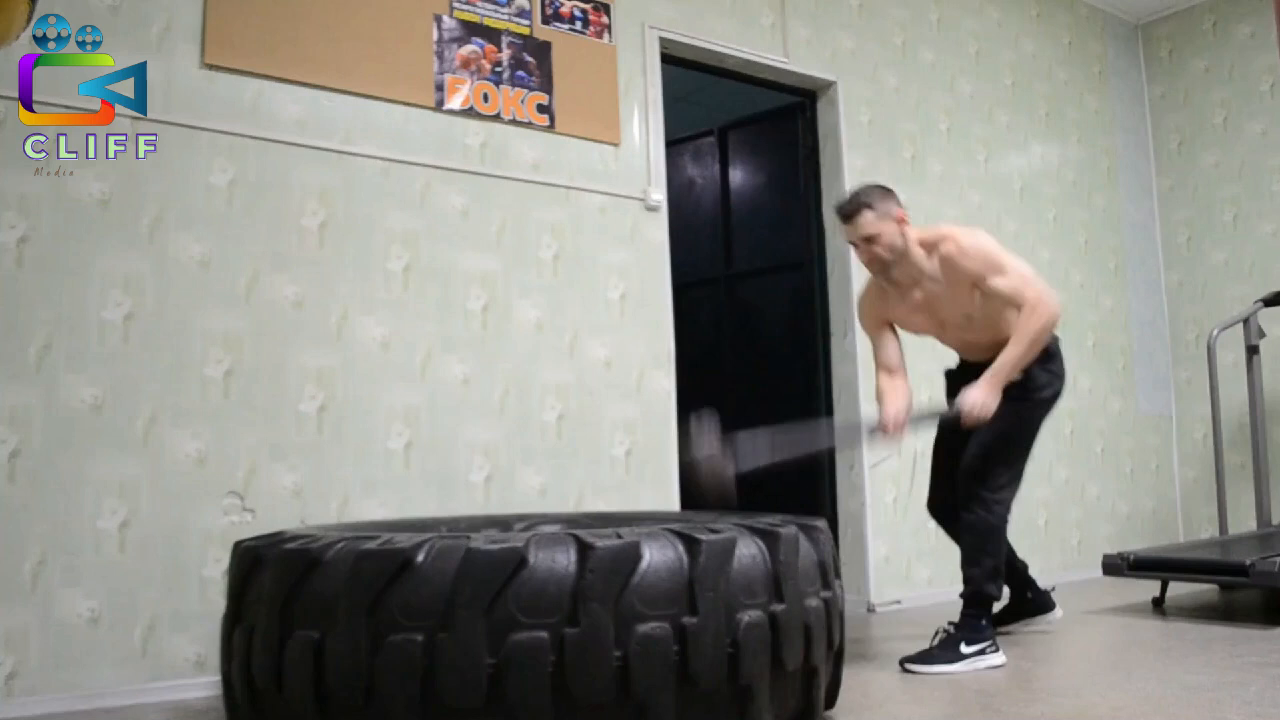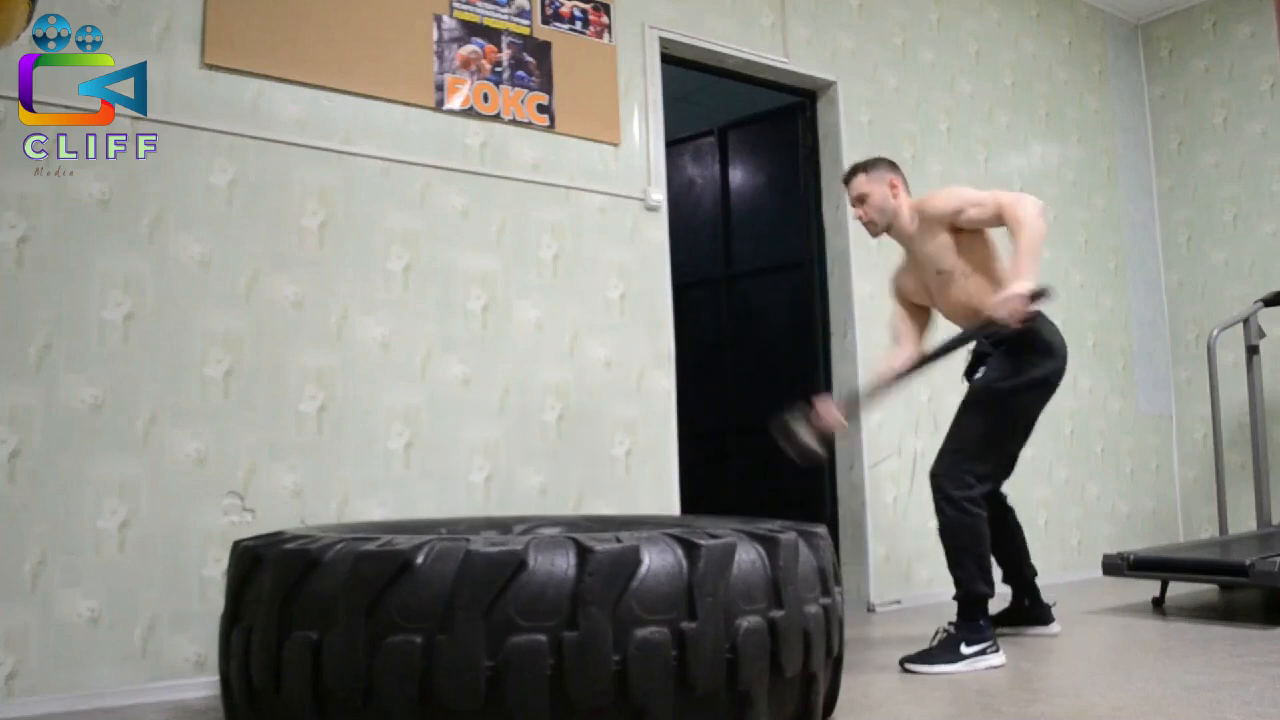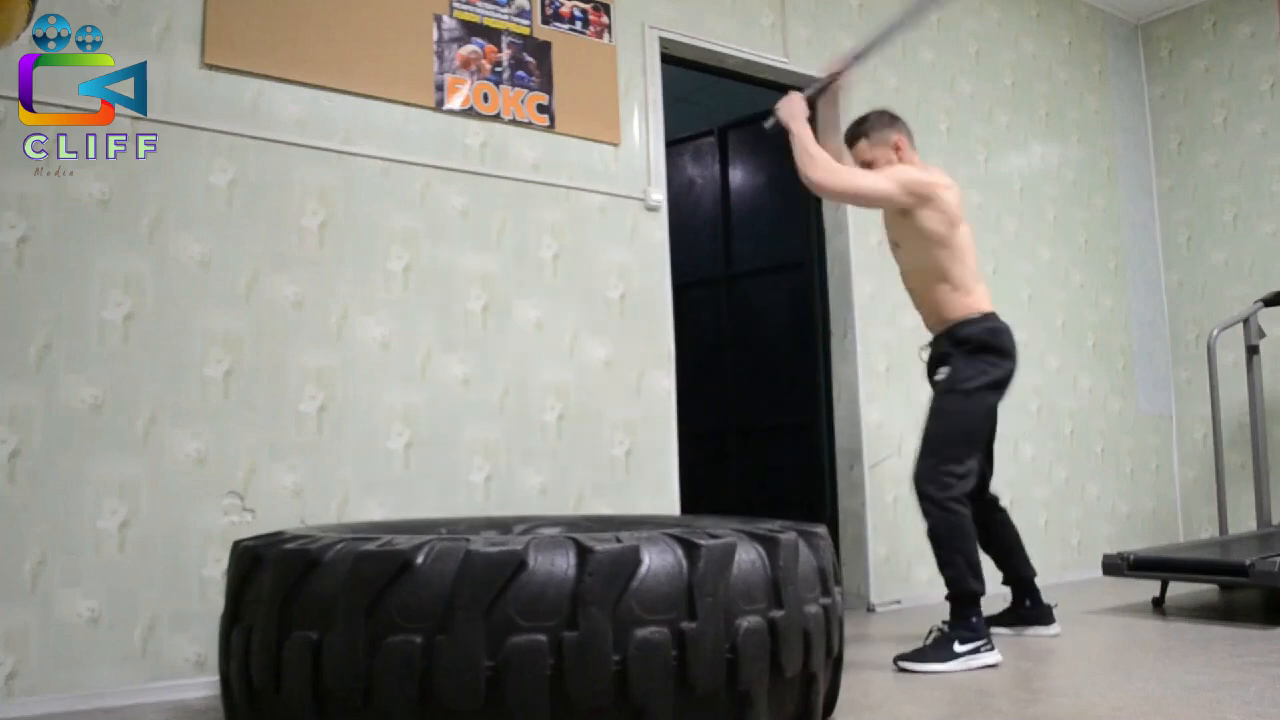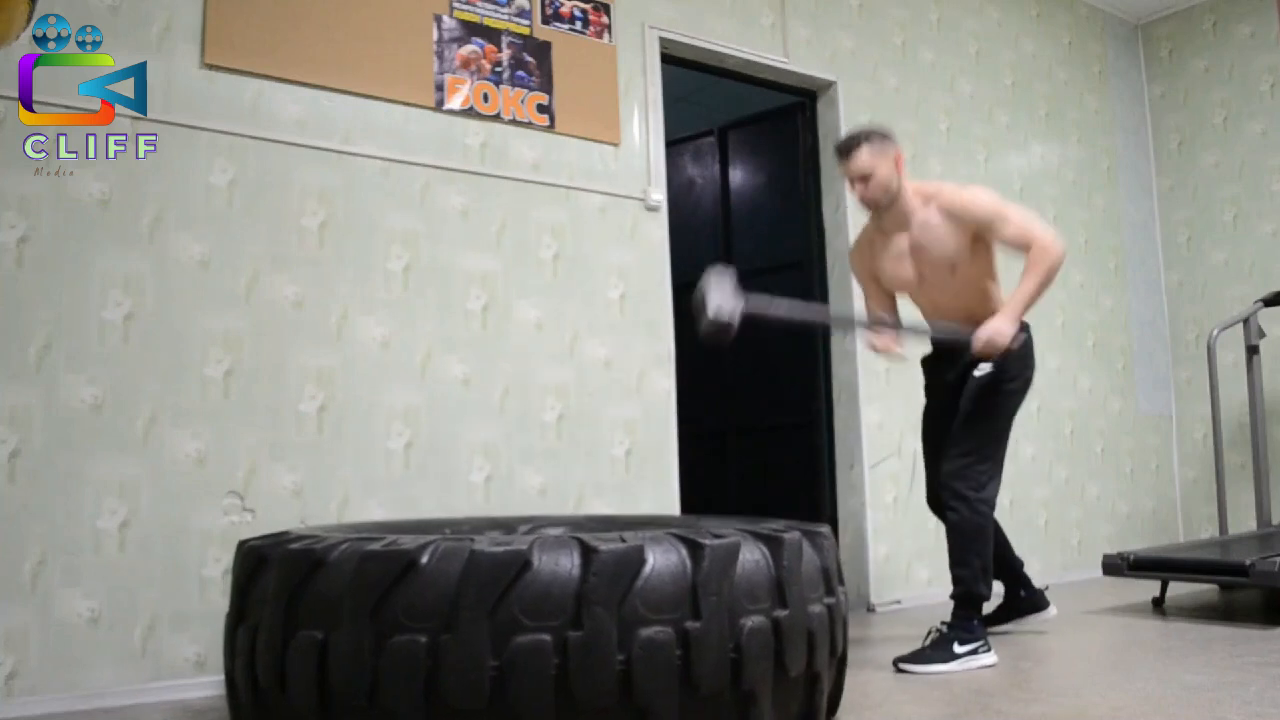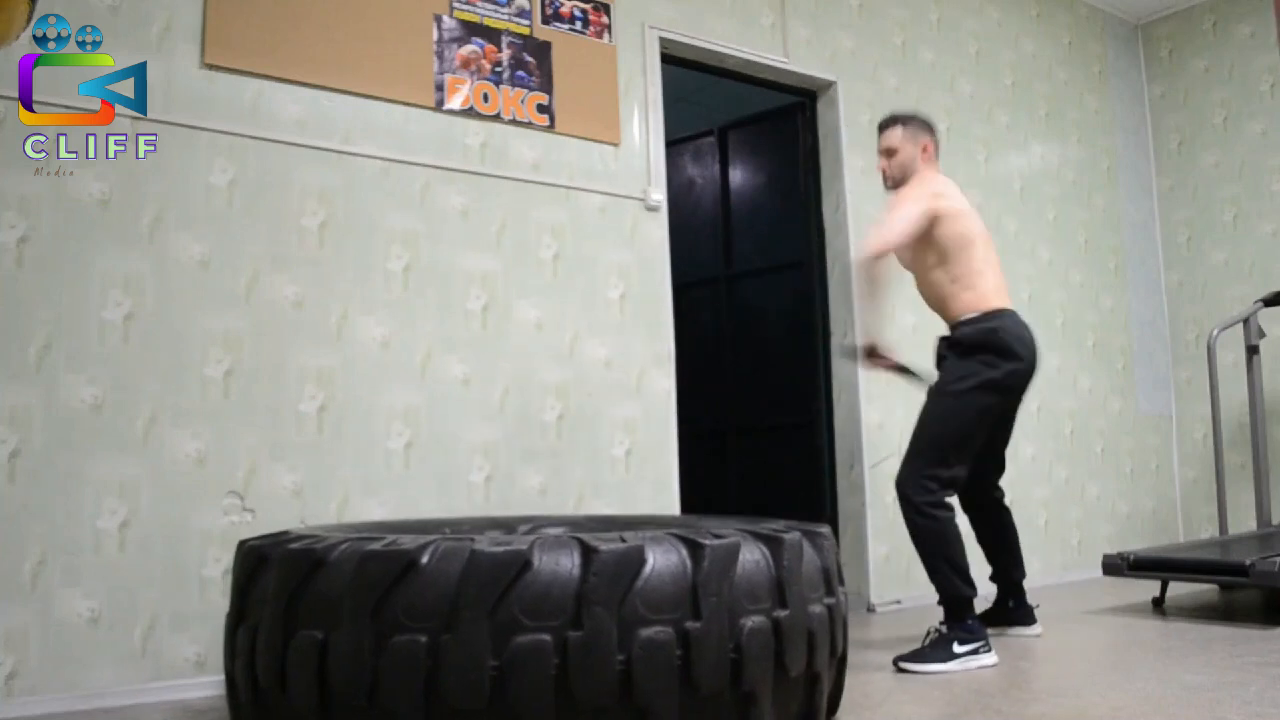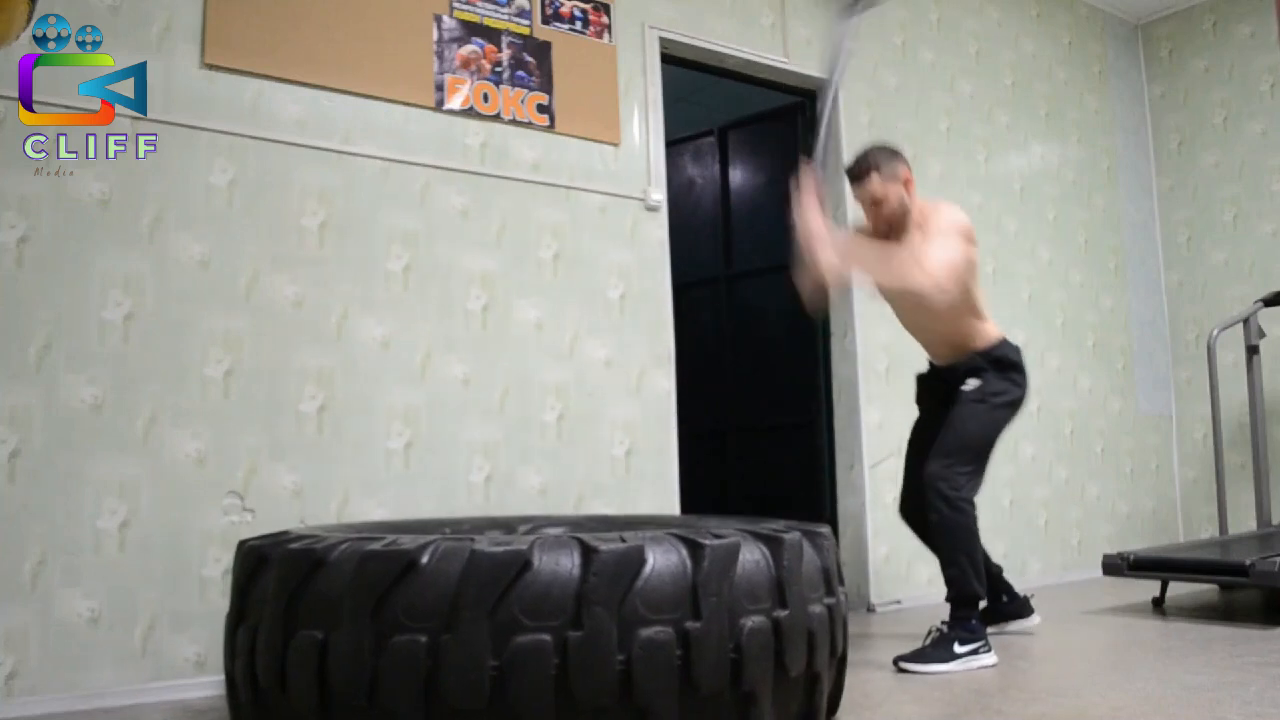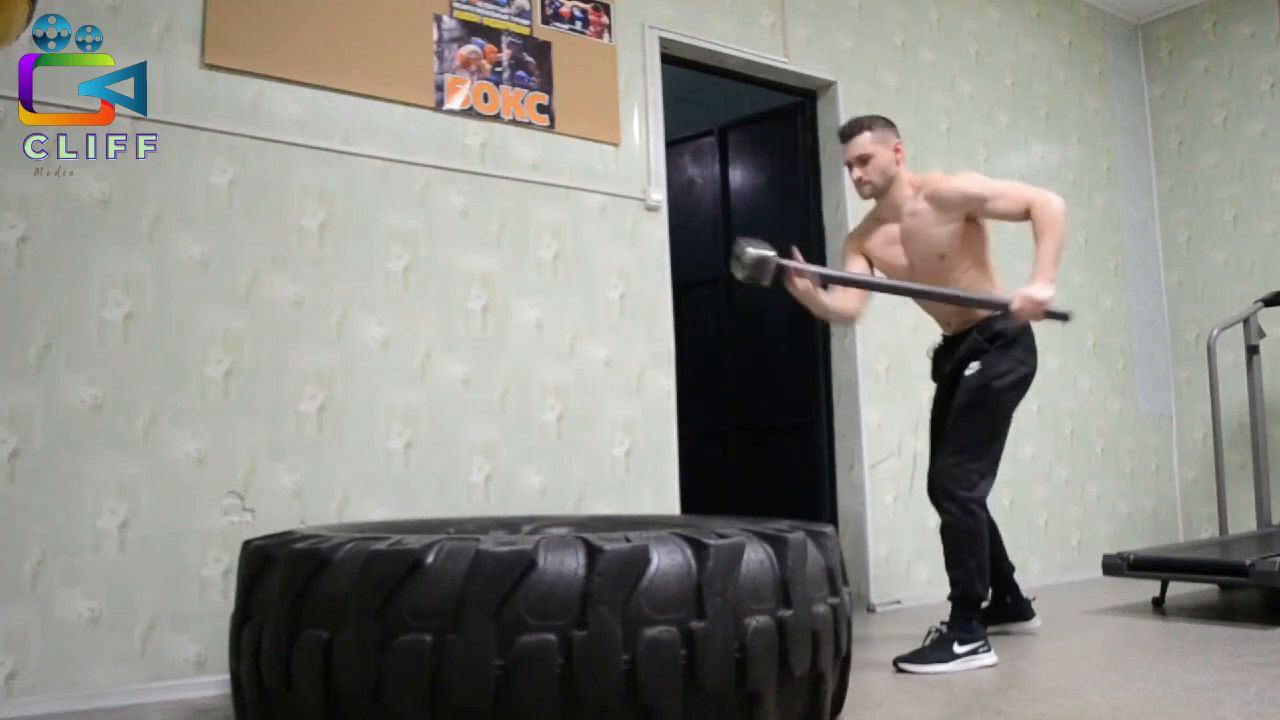
dt=0.7s
person 1, frame 1
left shoulder: (961, 250)
right shoulder: (875, 303)
left elbow: (1044, 306)
right elbow: (891, 373)
left wrist: (993, 383)
right wrist: (892, 410)
left hip: (1029, 368)
right hip: (974, 375)
left knee: (982, 489)
right knee: (946, 502)
left ankle: (975, 634)
right ankle: (1028, 596)
person 1, frame 2
left shoulder: (939, 208)
right shoulder: (906, 279)
left elbow: (1023, 206)
right elbow: (904, 350)
left wrist: (1019, 281)
left hip: (1024, 347)
right hip: (1010, 354)
left knee: (955, 480)
right knee: (980, 485)
left ankle: (974, 635)
right ankle: (1029, 604)
person 1, frame 3
left shoulder: (922, 183)
right shoulder: (898, 189)
left elbow: (822, 178)
right elbow: (833, 180)
left wrist: (796, 122)
right wrist: (808, 123)
left hip: (979, 349)
right hip: (956, 355)
left knee: (937, 482)
right knee: (968, 488)
left ankle: (969, 633)
right ankle: (1030, 605)
person 1, frame 4
left shoulder: (959, 204)
right shoulder: (865, 252)
left elbow: (1048, 245)
right elbow: (883, 322)
left wrist: (1008, 316)
right wrist: (882, 338)
left hip: (1000, 351)
right hip: (947, 359)
left knee: (964, 482)
right knee: (944, 490)
left ankle: (968, 633)
right ankle: (1021, 592)
person 1, frame 5
left shoulder: (920, 196)
right shoulder: (946, 206)
left elbow: (878, 247)
left wrist: (873, 333)
left hip: (984, 348)
right hip: (1008, 343)
left knee: (921, 484)
right knee: (977, 482)
left ankle: (966, 630)
right ankle: (1014, 604)
person 1, frame 6
left shoulder: (944, 222)
right shoulder: (867, 240)
left elbow: (934, 285)
right elbow: (813, 292)
left wrist: (845, 258)
right wrist: (813, 227)
left hip: (991, 371)
right hip: (942, 378)
left knee: (946, 483)
right knee: (916, 504)
left ankle: (968, 633)
right ankle: (1007, 602)
person 1, frame 7
left shoulder: (947, 192)
right shoulder: (862, 240)
left elbow: (1047, 202)
right elbow: (849, 307)
left wrist: (1040, 281)
right wrist: (814, 294)
left hip: (1001, 344)
right hip: (957, 352)
left knee: (955, 481)
right knee: (951, 484)
left ankle: (967, 634)
right ankle: (1008, 601)
